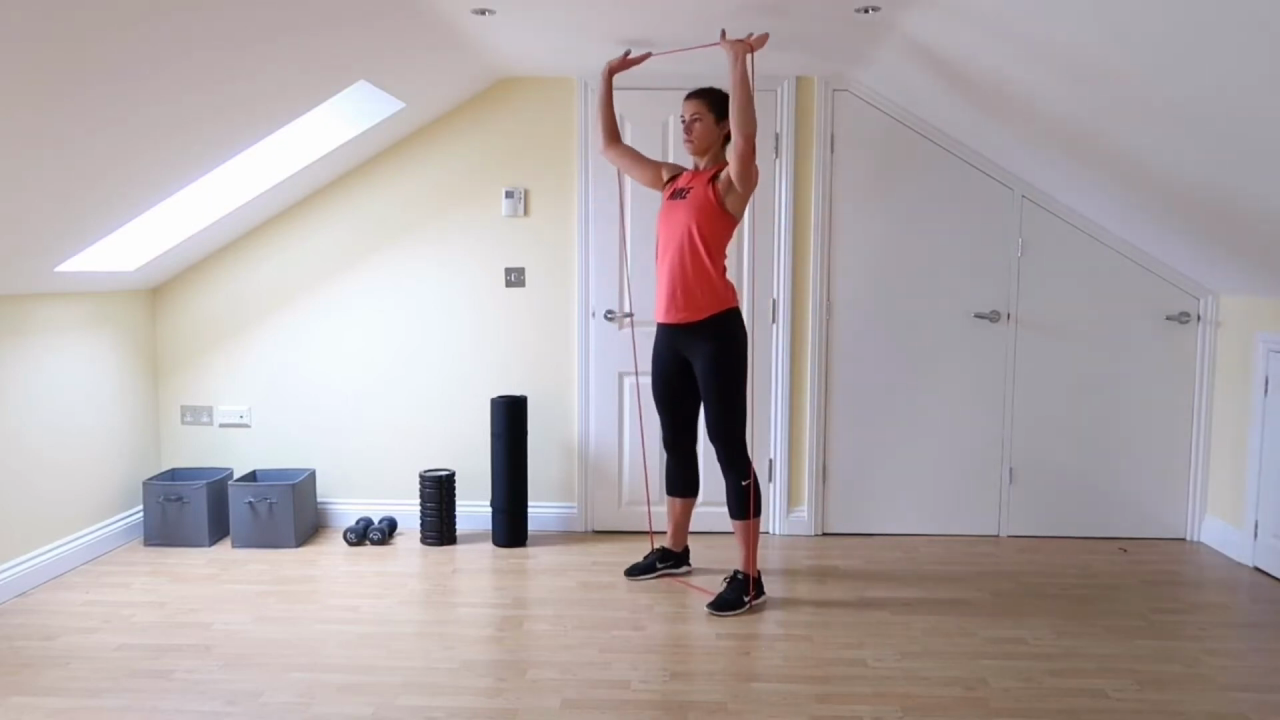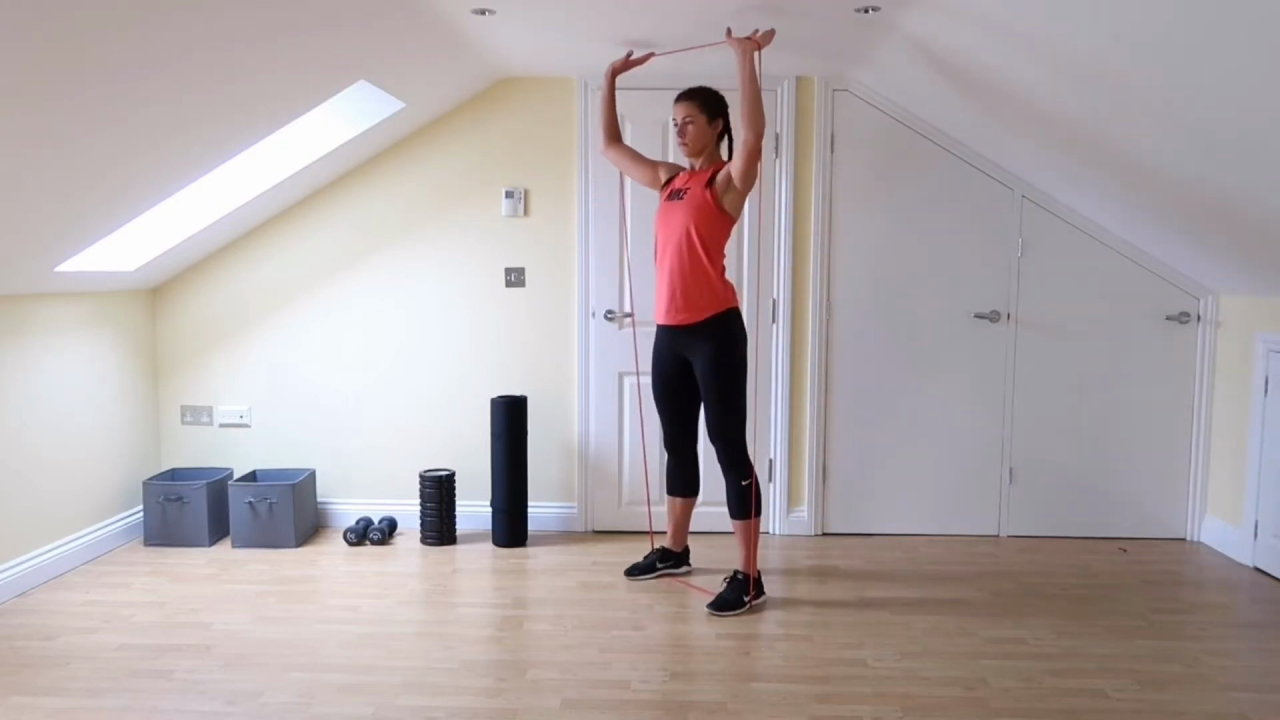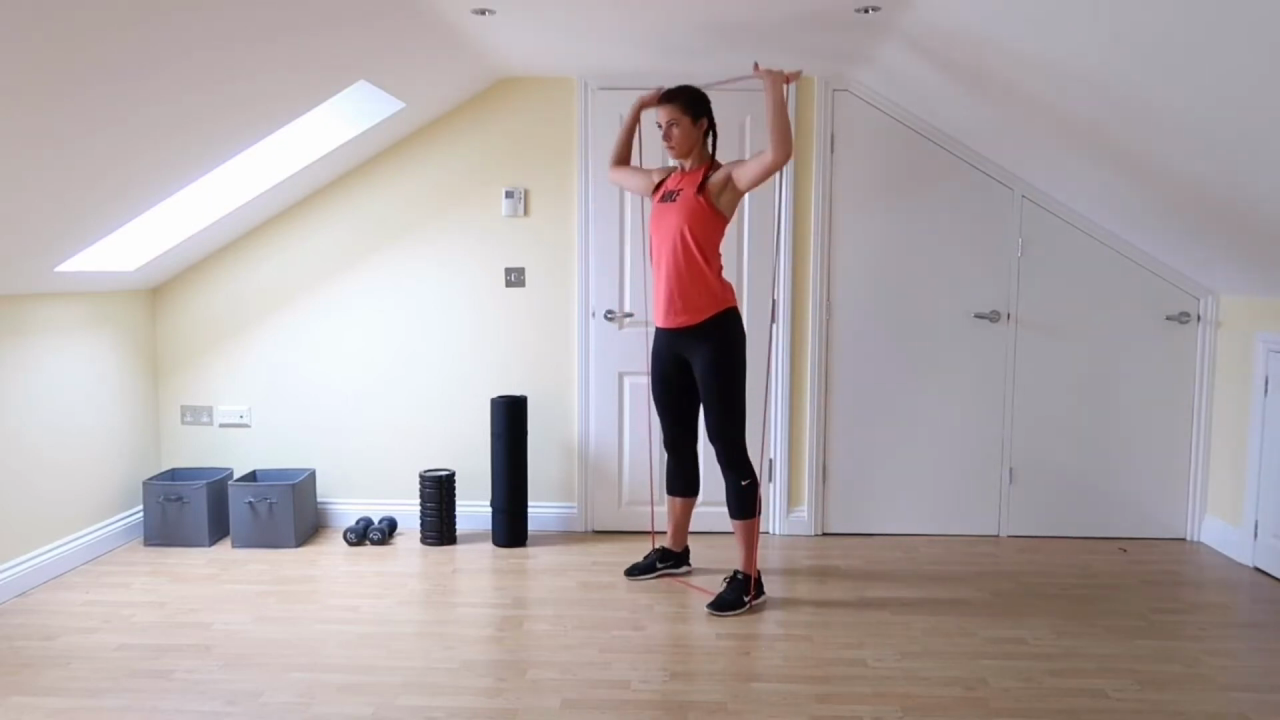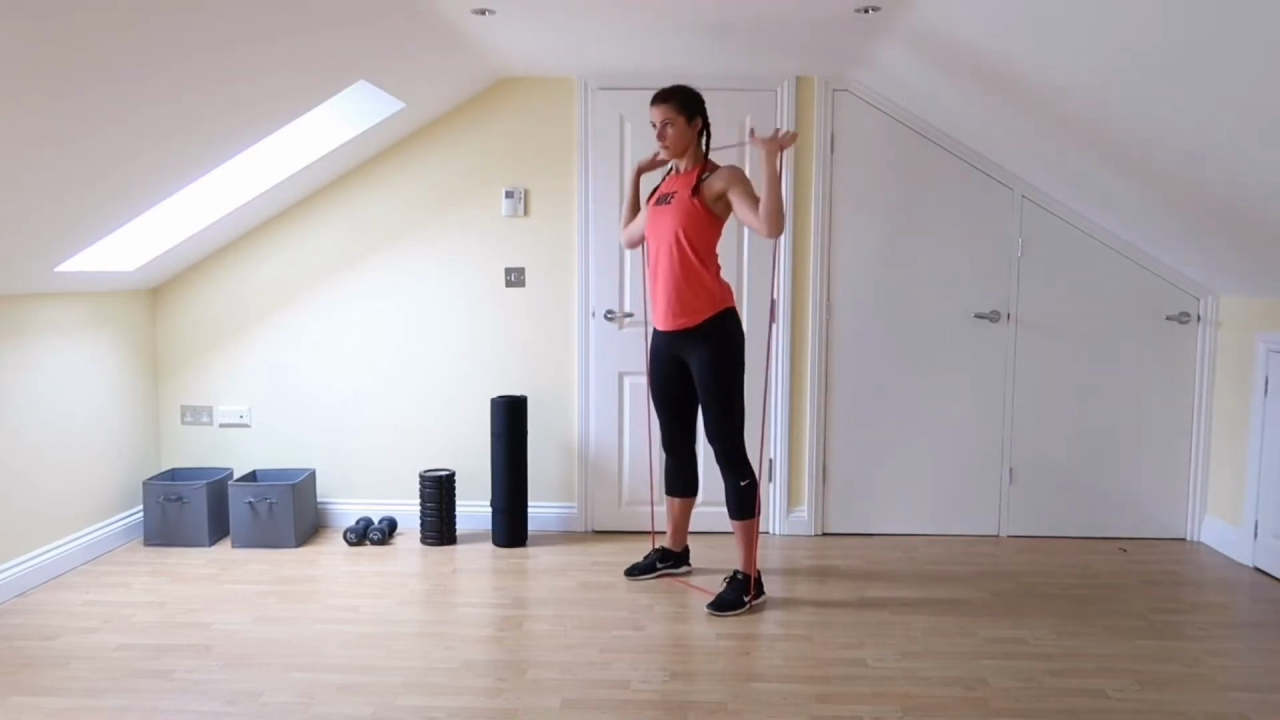
dt=0.3s
person 1, frame 1
left shoulder: (733, 181)
right shoulder: (671, 179)
left elbow: (746, 137)
right elbow: (610, 145)
left wrist: (738, 61)
right wrist: (609, 78)
left hip: (715, 330)
right hip: (670, 331)
left knee: (728, 448)
right knee: (677, 443)
left ankle: (748, 577)
right ankle: (674, 549)
person 1, frame 2
left shoulder: (730, 179)
right shoulder: (667, 178)
left elbow: (754, 134)
right elbow: (610, 144)
left wrist: (746, 58)
right wrist: (612, 78)
left hip: (714, 330)
right hip: (669, 331)
left knee: (729, 448)
right knee: (677, 443)
left ankle: (748, 576)
right ankle: (674, 549)
person 1, frame 3
left shoulder: (723, 178)
right shoulder: (662, 180)
left elbow: (778, 155)
right elbow: (613, 170)
left wrist: (773, 89)
right wrist: (636, 111)
left hip: (714, 330)
right hip: (668, 333)
left knee: (728, 448)
right knee: (677, 443)
left ankle: (748, 577)
right ankle: (674, 549)
person 1, frame 4
left shoulder: (721, 180)
right shoulder: (661, 186)
left elbow: (770, 226)
right elbow: (628, 237)
left wrist: (769, 160)
right wrist: (637, 174)
left hip: (711, 331)
right hip: (666, 334)
left knee: (727, 448)
right knee: (675, 444)
left ankle: (748, 576)
right ankle: (674, 549)
